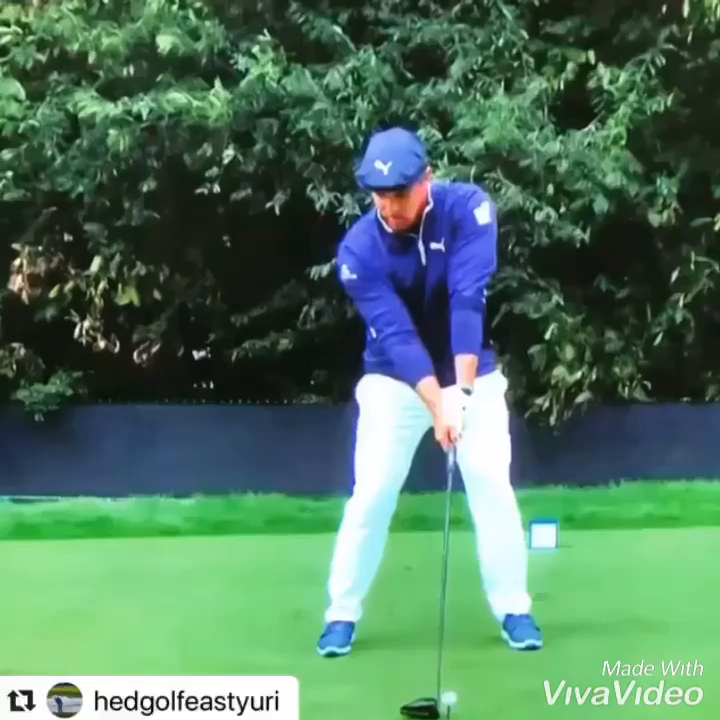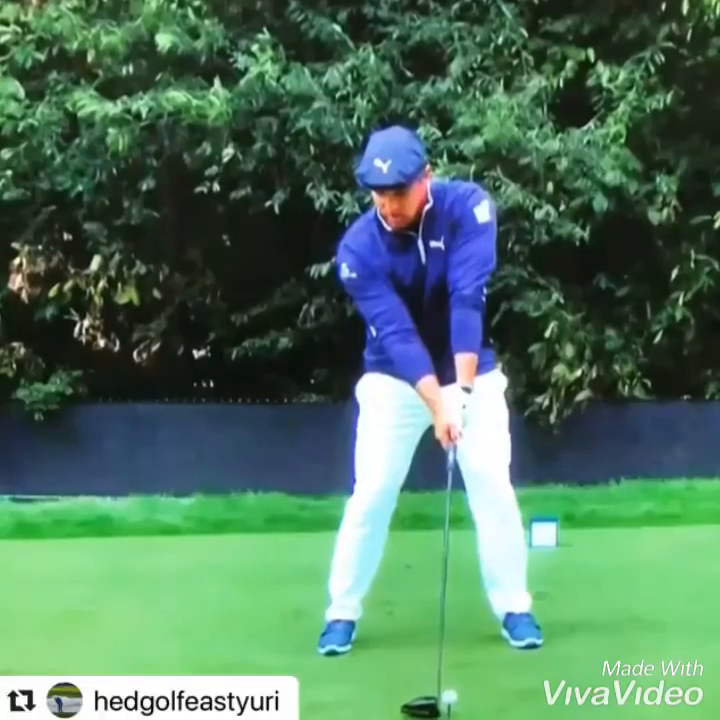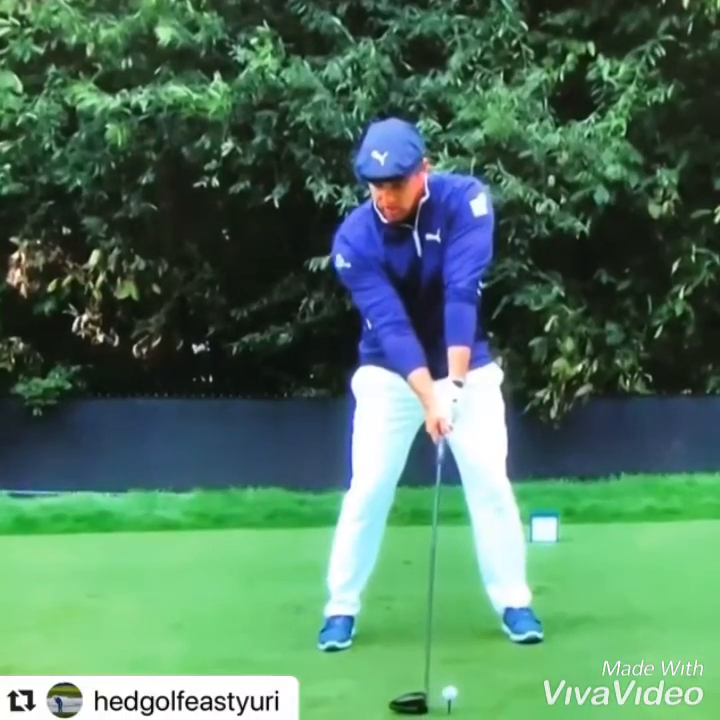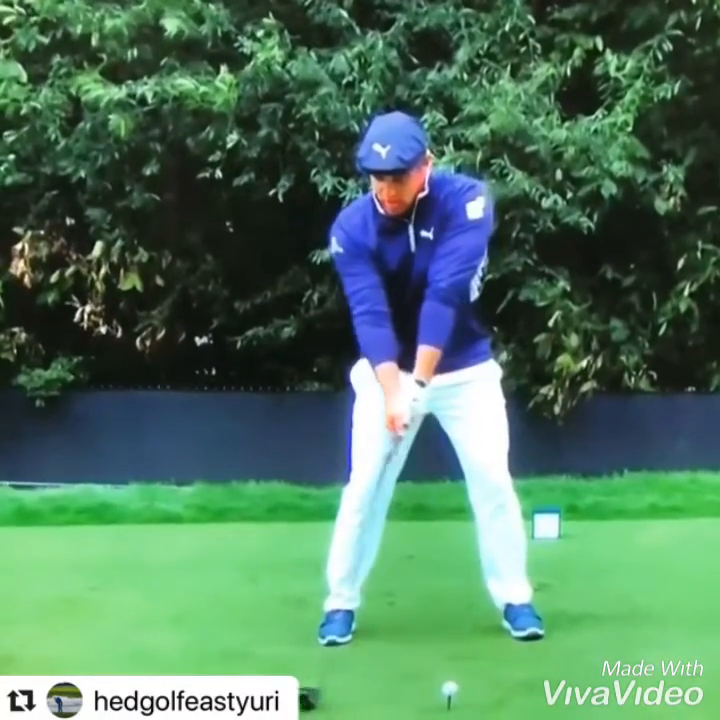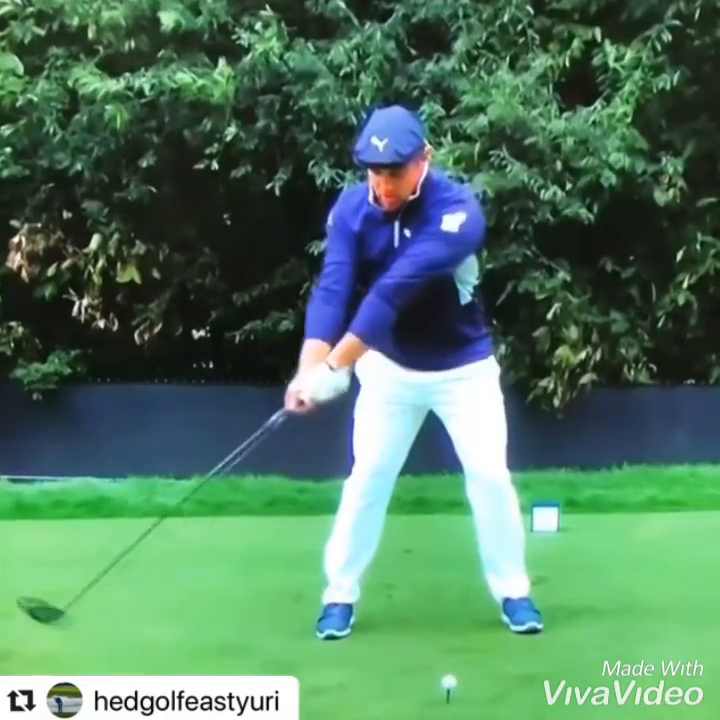
dt=1s
person 1, frame 1
left shoulder: (467, 207)
right shoulder: (359, 249)
left elbow: (469, 300)
right elbow: (396, 333)
left wrist: (463, 388)
right wrist: (436, 403)
left hip: (472, 375)
right hip: (395, 382)
left knee: (493, 486)
right knee: (372, 493)
left ankle: (513, 609)
right ankle: (342, 613)
person 1, frame 2
left shoulder: (467, 206)
right shoulder: (358, 248)
left elbow: (469, 300)
right elbow: (395, 332)
left wrist: (463, 388)
right wrist: (437, 403)
left hip: (471, 374)
right hip: (394, 381)
left knee: (492, 486)
right knee: (372, 492)
left ankle: (513, 606)
right ankle: (342, 612)
person 1, frame 3
left shoulder: (465, 198)
right shoulder: (354, 239)
left elbow: (463, 294)
right elbow: (389, 324)
left wrist: (456, 381)
right wrist: (427, 398)
left hip: (467, 368)
right hip: (390, 376)
left knee: (490, 481)
right knee: (369, 487)
left ankle: (513, 601)
right ankle: (342, 606)
person 1, frame 4
left shoulder: (466, 200)
right shoulder: (352, 226)
left elbow: (445, 294)
right elbow: (369, 314)
left wrist: (420, 384)
right wrist: (390, 391)
left hip: (465, 369)
right hip: (386, 369)
left knee: (492, 478)
right knee: (366, 482)
left ankle: (513, 597)
right ankle: (342, 600)
person 1, frame 5
left shoulder: (458, 211)
right shoulder: (350, 209)
left elbow: (394, 291)
right elbow: (333, 289)
left wrist: (334, 367)
right wrist: (309, 366)
left hip: (463, 368)
right hip: (390, 367)
left knee: (489, 475)
right knee: (367, 477)
left ankle: (512, 591)
right ankle: (340, 594)
